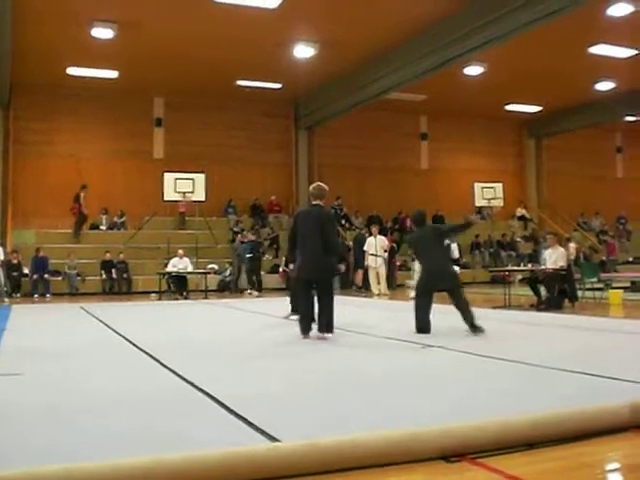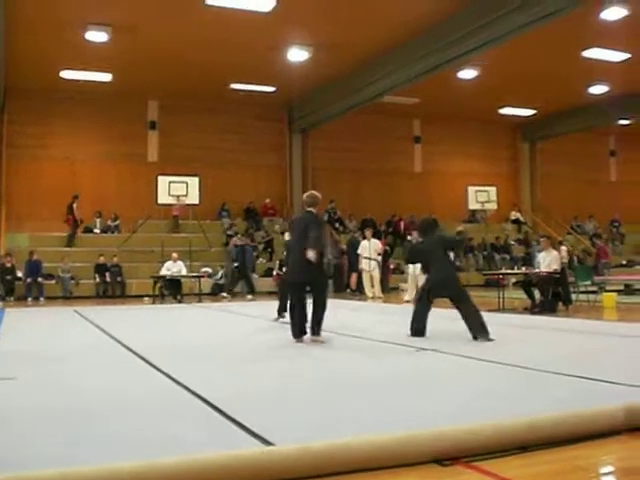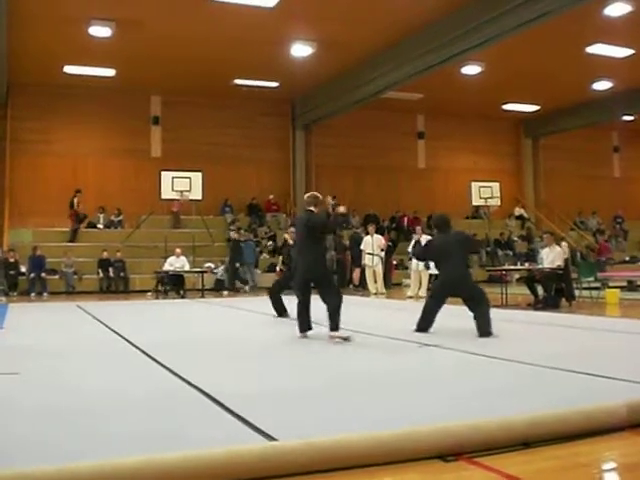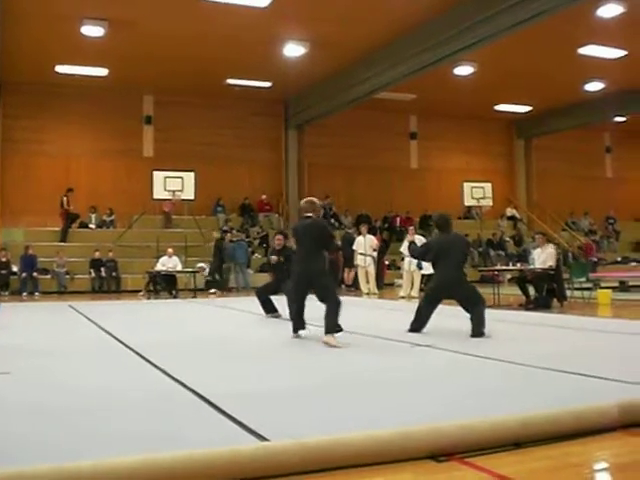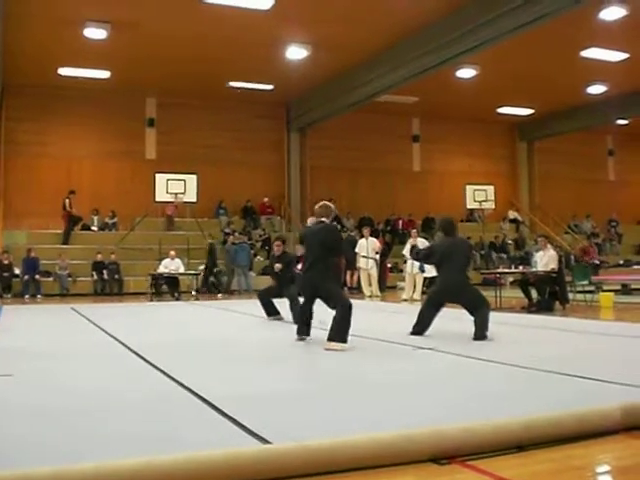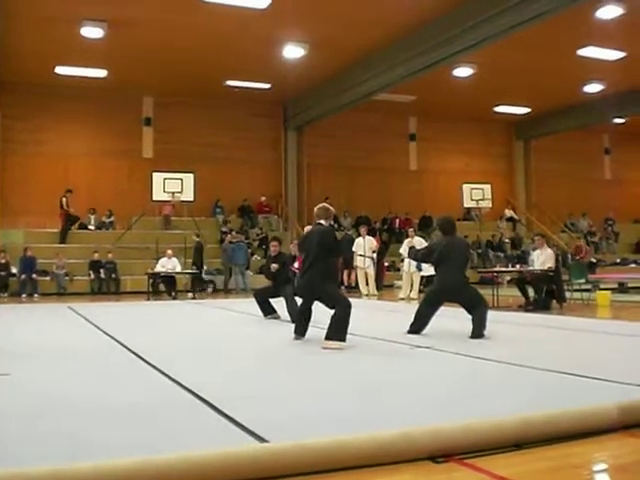
dt=0.2s
person 1, frame 1
left shoulder: (300, 214)
right shoulder: (327, 215)
left elbow: (292, 238)
right elbow: (332, 239)
left wrist: (294, 257)
right wrist: (339, 260)
left hip: (304, 263)
right hip: (323, 263)
left knee: (304, 298)
right knee: (325, 297)
left ankle: (305, 330)
right ankle: (323, 330)
person 1, frame 2
left shoulder: (295, 220)
right shoulder: (315, 219)
right elbow: (315, 238)
right wrist: (312, 250)
left hip: (295, 266)
right hip: (311, 266)
left knee: (297, 301)
right knee: (319, 300)
left ankle: (298, 334)
right ankle: (316, 333)
person 1, frame 3
left shoulder: (299, 218)
right shoulder: (316, 217)
right elbow: (330, 227)
left wrist: (330, 212)
right wrist: (339, 213)
left hip: (300, 265)
right hip: (316, 265)
left knee: (303, 298)
right knee: (334, 296)
left ankle: (303, 329)
right ankle: (334, 330)
person 1, frame 4
left shoulder: (297, 227)
right shoulder: (320, 224)
right elbow: (330, 245)
left hip: (299, 270)
right hip: (317, 270)
left knee: (296, 299)
right knee: (333, 300)
left ankle: (296, 329)
right ankle: (330, 333)
person 1, frame 5
left shoulder: (308, 230)
right shoulder: (331, 229)
left elbow: (301, 240)
right elbow: (339, 252)
left hip: (307, 276)
right hip: (323, 277)
left knee: (307, 302)
right knee: (344, 305)
left ankle: (302, 332)
right ankle: (333, 340)
person 1, frame 6
left shoulder: (310, 232)
right shoulder: (328, 231)
left elbow: (301, 248)
right elbow: (337, 253)
left hip: (305, 279)
right hip: (319, 279)
left knee: (306, 303)
right knee: (343, 305)
left ankle: (299, 332)
right ankle: (332, 339)
person 2, frame 1
left shoulder: (412, 238)
right shoulder: (435, 229)
right elbow: (453, 230)
right wrist: (469, 222)
left hip: (428, 272)
right hip: (445, 269)
left knee: (422, 299)
right knee: (458, 298)
left ankle: (422, 328)
right ankle: (472, 325)
person 2, frame 2
left shoulder: (418, 247)
right shoulder: (440, 238)
right elbow: (460, 243)
left hip: (434, 280)
right hip: (450, 278)
left knee: (422, 302)
right knee: (466, 305)
left ankle: (417, 331)
right ankle: (480, 333)
person 2, frame 3
left shoulder: (433, 243)
right shoulder: (460, 236)
left elbow: (418, 255)
right elbow: (475, 248)
left hip: (445, 279)
right hip: (463, 278)
left knee: (433, 301)
right knee: (481, 302)
left ankle: (422, 327)
right ankle: (484, 330)
person 2, frame 4
left shoulder: (433, 242)
right shoulder: (461, 240)
left elbow: (417, 254)
right elbow: (465, 257)
left wrist: (411, 243)
left hip: (440, 280)
right hip: (458, 280)
left knee: (427, 303)
right knee: (477, 303)
left ankle: (415, 327)
right ankle: (477, 331)
person 2, frame 5
left shoulder: (437, 246)
right shoulder: (466, 244)
left elbow: (420, 256)
right elbow: (468, 261)
left wrist: (413, 247)
left hip: (443, 284)
right hip: (462, 284)
left knee: (429, 306)
right knee: (481, 306)
left ankle: (417, 330)
right ankle: (480, 334)
person 2, frame 6
left shoulder: (436, 245)
right shoulder: (464, 244)
left elbow: (419, 256)
right elbow: (466, 261)
left wrist: (411, 249)
left hip: (441, 284)
right hip: (459, 283)
left knee: (427, 305)
right knee: (479, 305)
left ankle: (415, 329)
right ankle: (477, 332)
